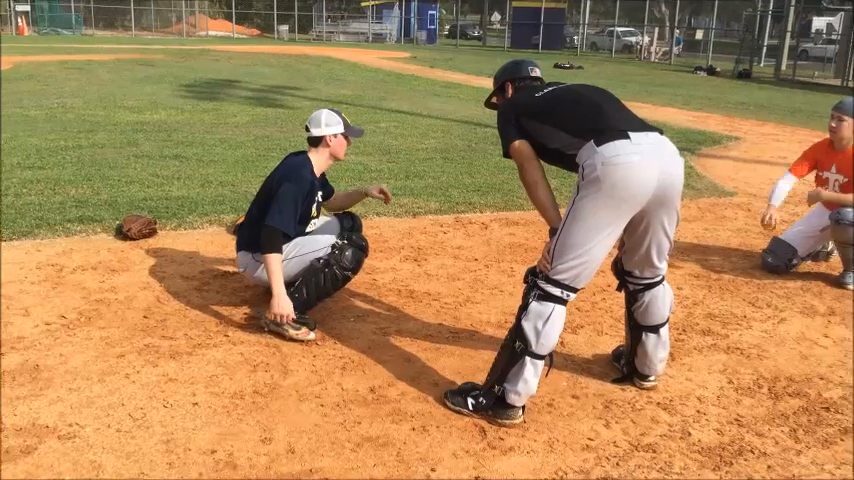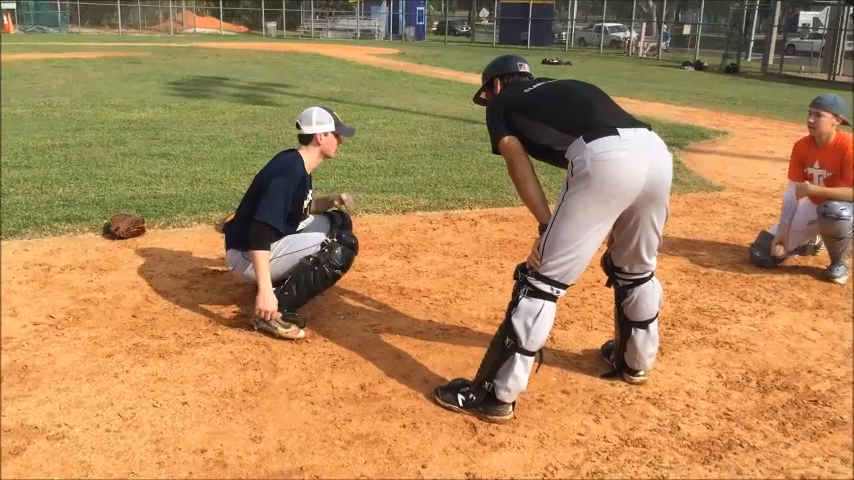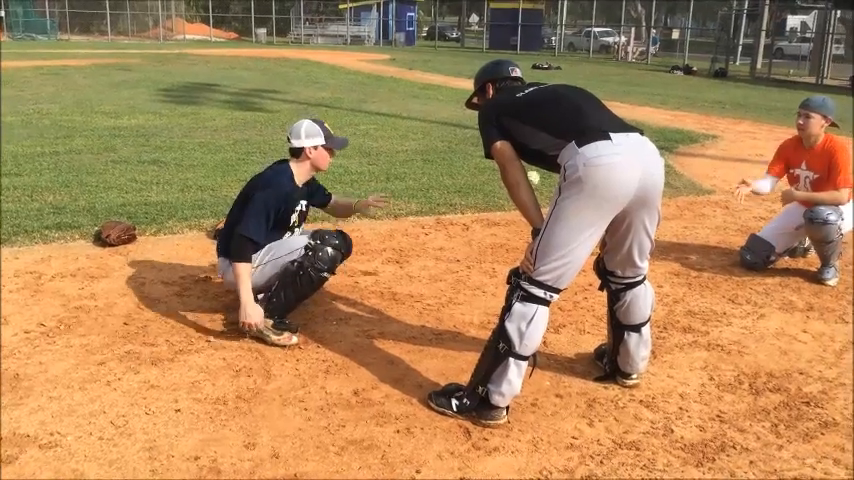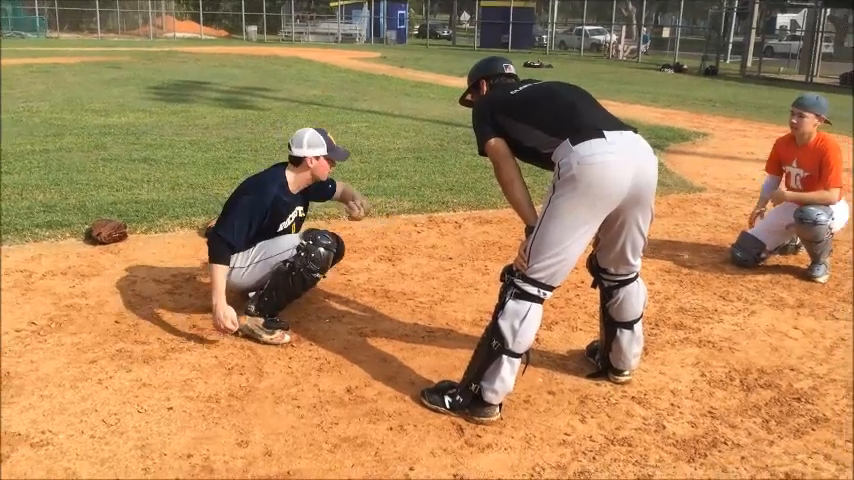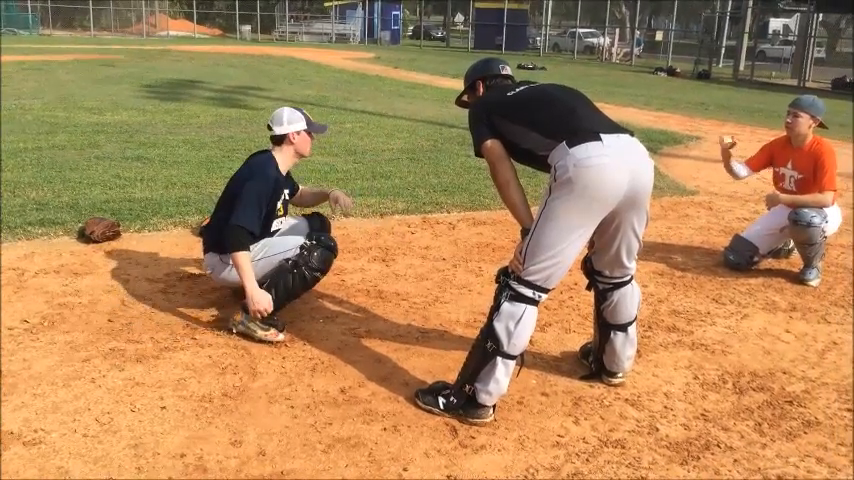
dt=0.5s
person 1, frame 1
left shoulder: (512, 107)
right shoulder: (576, 92)
left elbow: (529, 166)
left wrist: (557, 229)
left hip: (618, 164)
right hip: (667, 155)
left knee: (553, 282)
right knee: (647, 272)
left ankle: (505, 397)
right ankle: (645, 365)
person 1, frame 2
left shoulder: (501, 103)
right shoulder: (567, 88)
left elbow: (518, 162)
left wrist: (547, 226)
left hip: (606, 160)
right hip: (656, 152)
left knee: (542, 280)
right knee: (636, 268)
left ankle: (494, 394)
right ankle: (635, 361)
person 1, frame 3
left shoulder: (493, 108)
right shoulder: (558, 93)
left elbow: (511, 167)
left wrist: (539, 231)
left hip: (599, 164)
right hip: (647, 156)
left knee: (535, 284)
right knee: (629, 271)
left ankle: (489, 398)
right ankle: (627, 363)
person 1, frame 4
left shoulder: (487, 105)
right shoulder: (552, 90)
left elbow: (505, 165)
left wrist: (534, 229)
right wrist: (594, 223)
left hip: (592, 162)
right hip: (641, 155)
left knee: (528, 282)
right knee: (621, 268)
left ankle: (481, 395)
right ankle: (620, 360)
person 1, frame 5
left shoulder: (484, 106)
right shoulder: (549, 92)
left elbow: (501, 166)
left wrist: (528, 230)
left hip: (589, 166)
right hip: (637, 158)
left knee: (524, 283)
right knee: (616, 272)
left ankle: (475, 397)
right ankle: (612, 363)
person 2, frame 1
left shoulder: (312, 168)
right shoulder: (298, 175)
left elbow: (332, 202)
right elbow: (271, 237)
left wrist: (365, 192)
right wrist: (279, 295)
right hip: (260, 259)
left knee: (348, 224)
right knee: (354, 247)
left ankle: (294, 283)
right ankle: (283, 316)
person 2, frame 2
left shoulder: (300, 166)
right shoulder: (290, 171)
left elbow: (304, 208)
right elbow: (260, 233)
left wrist: (331, 202)
right wrist: (265, 290)
right hip: (248, 257)
left knee: (339, 222)
right knee: (343, 245)
left ankle: (283, 282)
right ankle: (273, 312)
person 2, frame 3
left shoulder: (303, 180)
right shoulder: (276, 185)
left elbow: (333, 206)
right elbow: (241, 244)
left wrist: (359, 205)
right wrist: (247, 303)
left hip: (266, 254)
right hip: (241, 265)
left knee: (341, 242)
right knee: (327, 248)
left ankle: (277, 290)
right ankle: (266, 317)
person 2, frame 4
left shoulder: (302, 181)
right shoulder: (267, 191)
left elbow: (343, 189)
right elbow: (220, 247)
left wrist: (356, 200)
right wrist: (219, 303)
left hip: (252, 257)
right hip: (236, 264)
left knee: (333, 246)
right knee: (319, 248)
left ankle: (265, 287)
right ankle: (257, 315)
person 2, frame 5
left shoulder: (277, 165)
right shoulder: (264, 174)
left elbow: (299, 197)
right elbow: (236, 236)
left wrist: (329, 193)
right wrist: (252, 291)
right hip: (227, 259)
left knee: (318, 226)
right knee: (322, 248)
left ankle: (267, 282)
right ankle: (250, 317)
person 3, frame 1
right shoulder: (820, 148)
right elbow: (789, 177)
left wrist: (825, 195)
right wrist: (772, 206)
right hip: (826, 211)
right knee: (773, 261)
right ankle: (824, 248)
person 3, frame 2
right shoulder: (801, 146)
right elbow: (793, 191)
left wrist: (813, 189)
right wrist: (783, 231)
right hip: (813, 206)
left knee: (834, 212)
right knee: (762, 255)
right ankle: (810, 242)
person 3, frame 3
left shoulder: (837, 149)
right shoulder: (789, 146)
left elbow: (843, 196)
right elbow: (768, 183)
left wrist: (798, 195)
right wrist: (752, 186)
left hip: (836, 211)
right hip: (801, 208)
left knee: (820, 217)
right knee: (751, 258)
left ankle: (830, 264)
right ankle: (801, 244)
person 3, frame 4
left shoulder: (828, 147)
right shoulder: (782, 143)
left elbow: (832, 196)
right elbow: (772, 178)
left wrist: (787, 196)
right wrist: (760, 205)
left hip: (829, 209)
right hip: (793, 206)
left knee: (810, 217)
right knee: (742, 256)
left ankle: (821, 260)
right ankle: (791, 242)
person 3, frame 5
left shoulder: (823, 150)
right shoulder: (776, 145)
left elbow: (827, 199)
right elbow: (741, 172)
left wrist: (782, 198)
right wrist: (727, 157)
left hip: (822, 213)
right hip: (786, 210)
left knee: (804, 219)
right knee: (735, 259)
left ankle: (813, 264)
right ankle: (784, 245)
